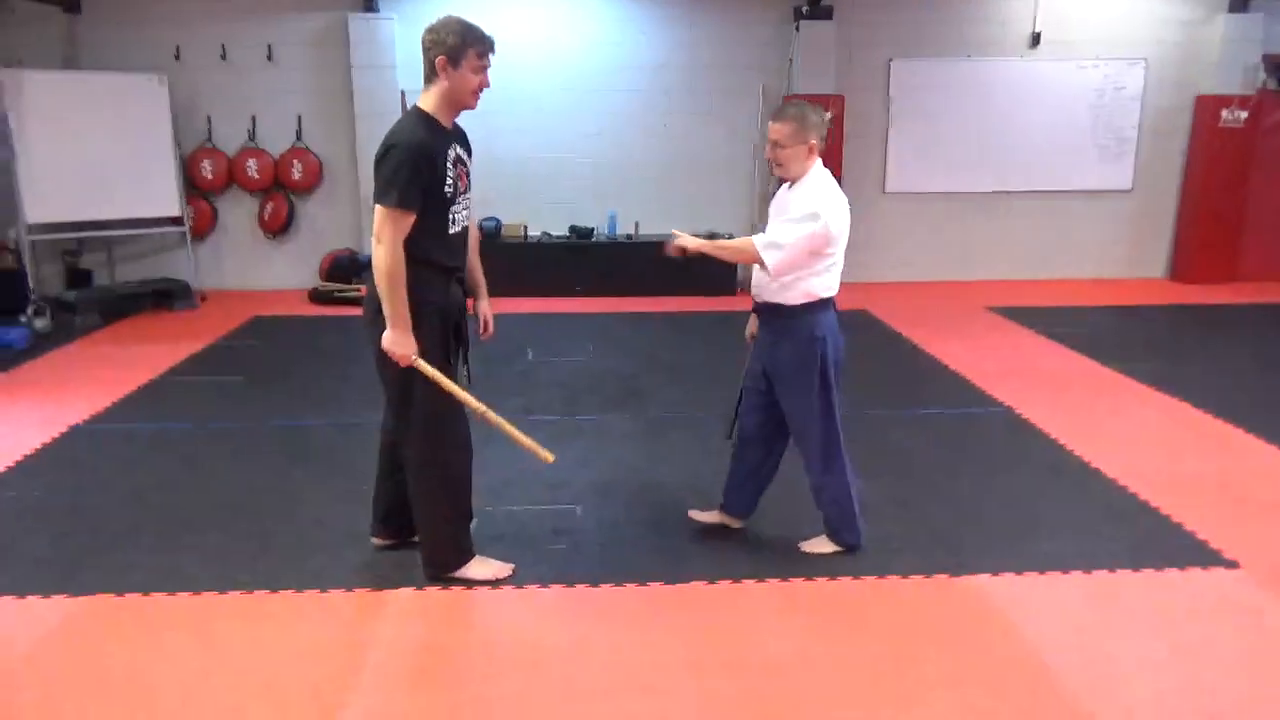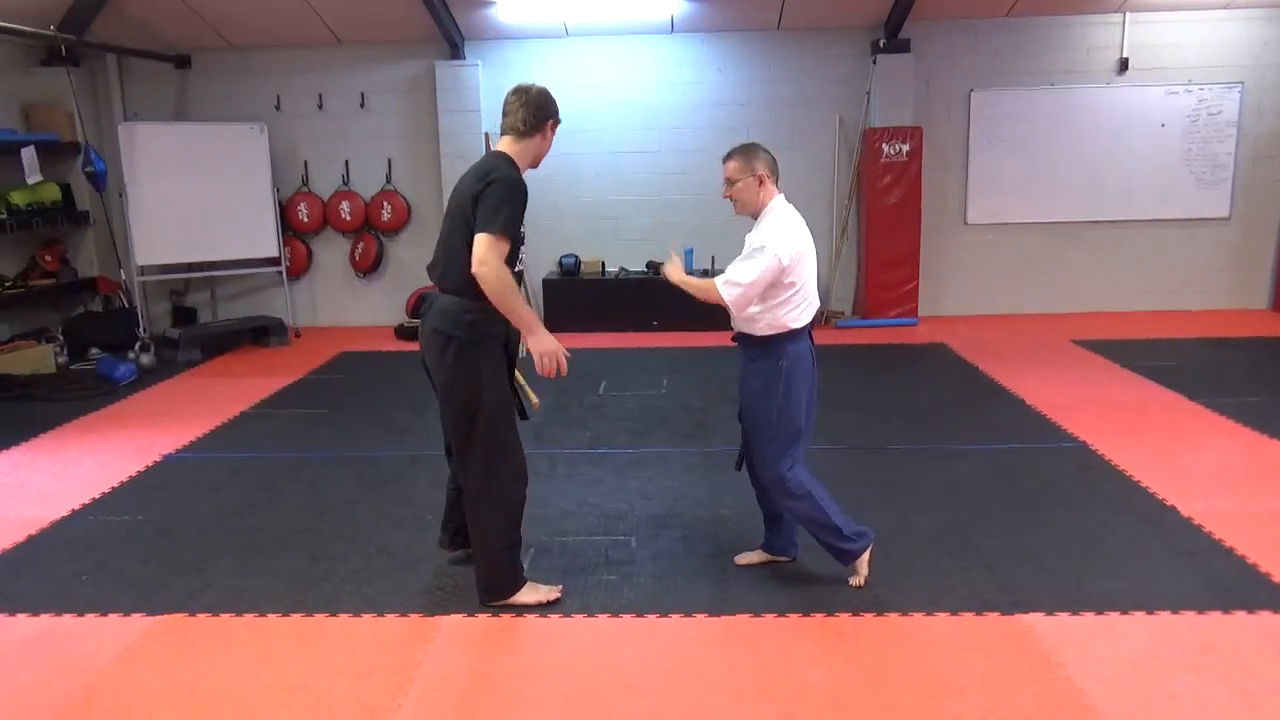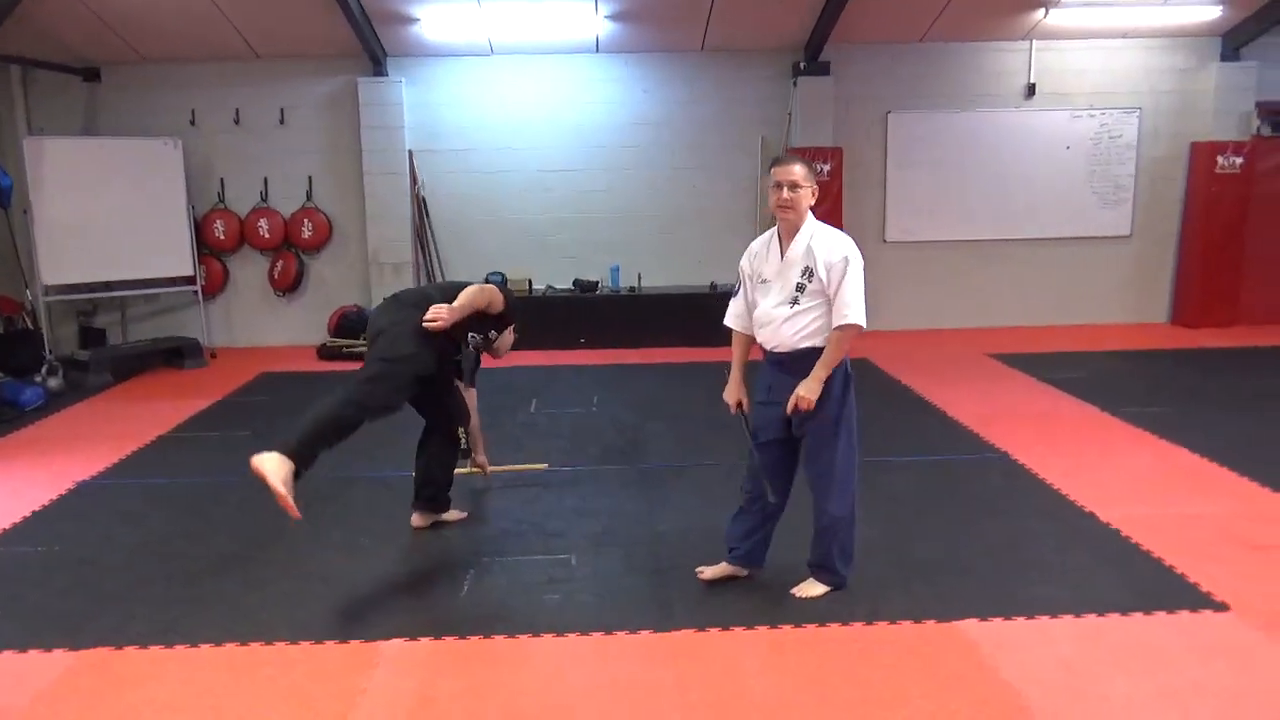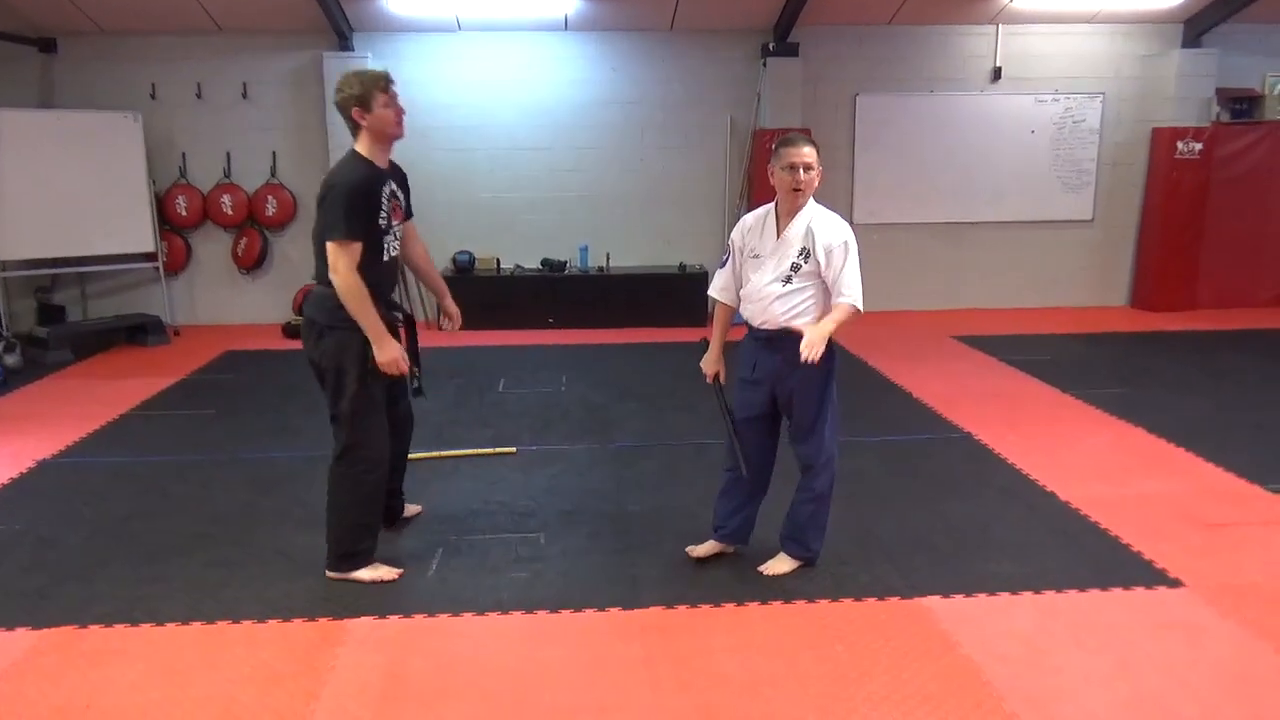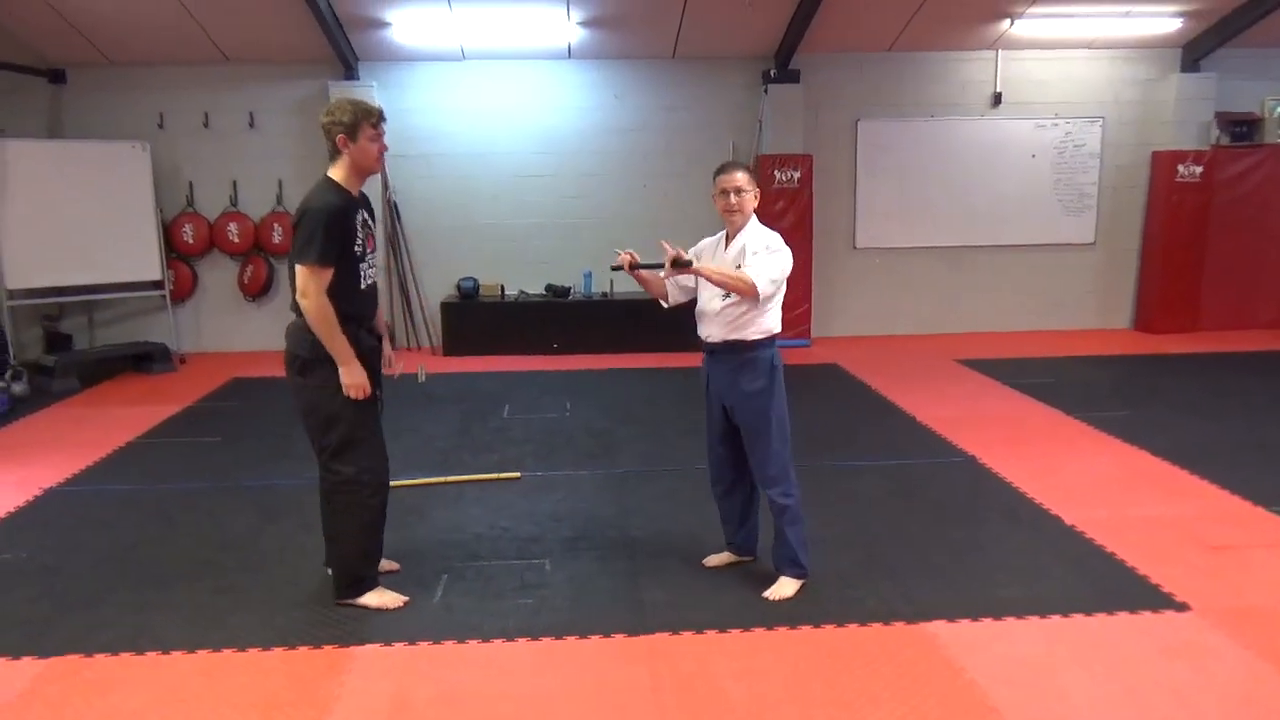
dt=1s
person 1, frame 1
left shoulder: (456, 137)
right shoulder: (411, 143)
right elbow: (387, 241)
left wrist: (479, 294)
right wrist: (397, 326)
left hip: (440, 298)
right hip: (413, 303)
left knee: (411, 418)
right knee: (439, 429)
left ankle: (394, 523)
right ankle: (449, 554)
person 1, frame 2
left shoulder: (487, 172)
right shoulder: (507, 181)
right elbow: (486, 264)
left wrist: (515, 328)
right wrist: (535, 332)
left hip: (457, 328)
right hip: (466, 334)
left knee: (474, 446)
right knee: (496, 460)
left ankle: (460, 534)
right ankle: (502, 582)
person 1, frame 3
left shoulder: (467, 348)
right shoulder: (503, 305)
left elbow: (466, 402)
right elbow: (482, 293)
left wrist: (476, 451)
right wrist: (455, 312)
right hip: (406, 325)
left knee: (452, 417)
right knee: (370, 394)
left ankle: (430, 506)
right ankle: (282, 461)
person 1, frame 4
left shoulder: (392, 175)
right shoulder: (349, 183)
left elbow: (409, 243)
right elbow: (341, 271)
left wrist: (445, 298)
right wrist: (382, 339)
left hip: (374, 317)
right hip: (341, 326)
left knee: (395, 418)
right knee: (362, 436)
left ankle: (388, 505)
right ankle: (348, 558)
person 1, frame 5
left shoulder: (359, 202)
right shoulder: (324, 208)
right elbow: (309, 294)
left wrist: (381, 340)
right wrist: (347, 363)
left hip: (354, 346)
right hip: (326, 357)
left knee: (359, 458)
right knee: (360, 467)
left ankle: (351, 556)
right ankle: (354, 582)
person 2, frame 1
left shoulder: (820, 202)
right shoulder: (792, 190)
left elbow: (762, 251)
left wrist: (697, 243)
right wrist: (761, 312)
left hip: (807, 331)
right hip: (780, 325)
left knee: (817, 436)
right knee: (757, 423)
left ankle: (843, 531)
right ankle: (735, 508)
person 2, frame 2
left shoulder: (775, 235)
right shoulder: (777, 223)
left elbow: (725, 292)
left wrist: (677, 276)
left hip: (778, 358)
right hip: (770, 353)
left knee: (780, 465)
right knee: (761, 458)
left ankle: (852, 544)
right ankle: (779, 543)
person 2, frame 3
left shoulder: (835, 247)
right shoulder: (757, 252)
left elbow: (849, 324)
right elbow: (743, 321)
left wrist: (815, 381)
right wrist: (735, 379)
left hip: (822, 372)
right hip: (774, 373)
left knee: (830, 478)
right knee: (763, 471)
left ankle: (828, 570)
right ankle: (741, 557)
person 2, frame 4
left shoulder: (832, 230)
right shoulder: (749, 226)
left elbow: (848, 300)
right elbow: (727, 291)
left wrist: (821, 331)
right wrist: (715, 349)
left hip: (805, 353)
right hip: (756, 349)
left knee: (814, 455)
right knee: (745, 446)
left ankle: (799, 546)
right ankle: (727, 533)
person 2, frame 5
left shoulder: (770, 245)
right shoulder: (706, 248)
left elbow: (751, 286)
right elbow: (668, 291)
left wrist: (695, 268)
right wrist: (637, 271)
left hip: (756, 364)
right hip: (717, 363)
left knee: (773, 468)
right knee: (725, 464)
left ankle: (793, 567)
right ankle: (740, 544)
